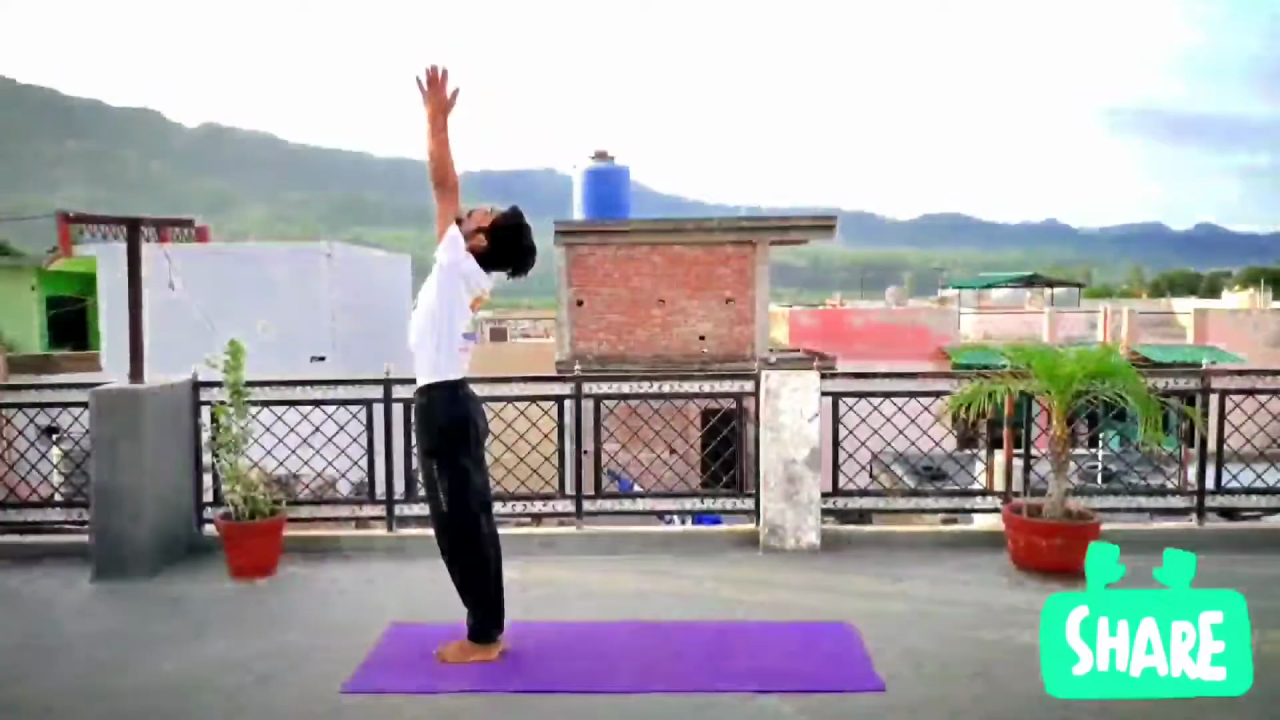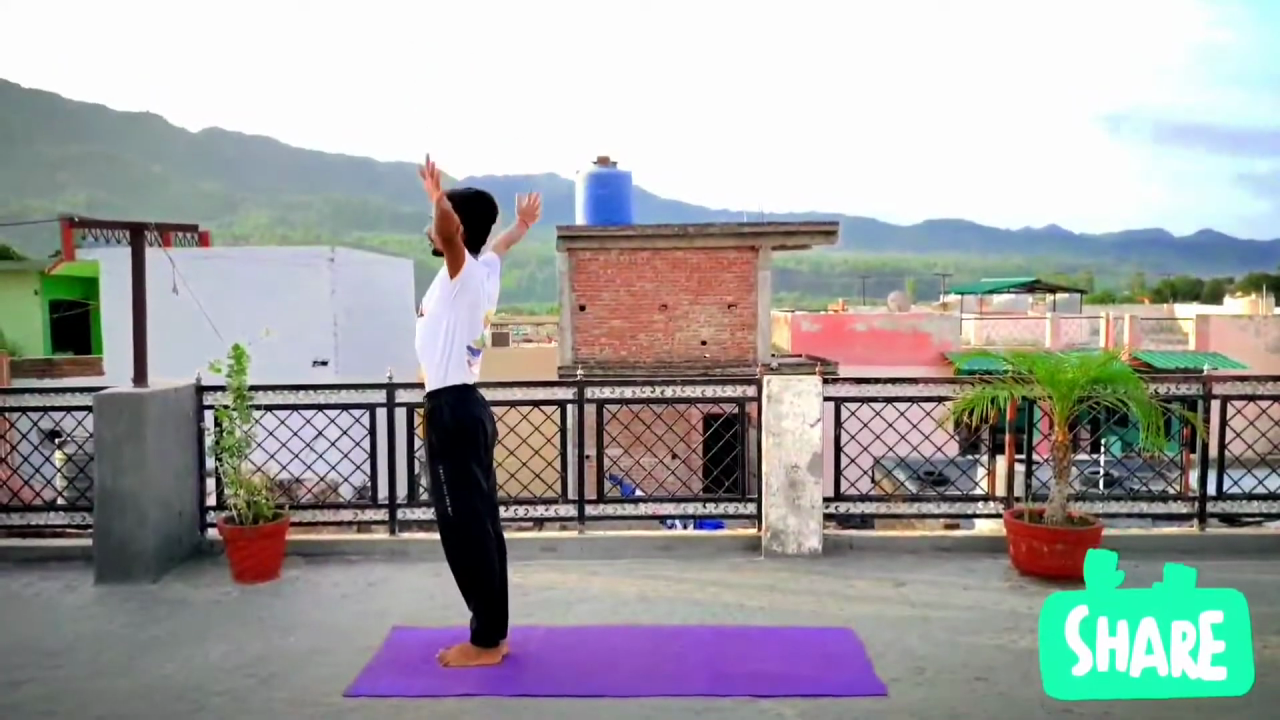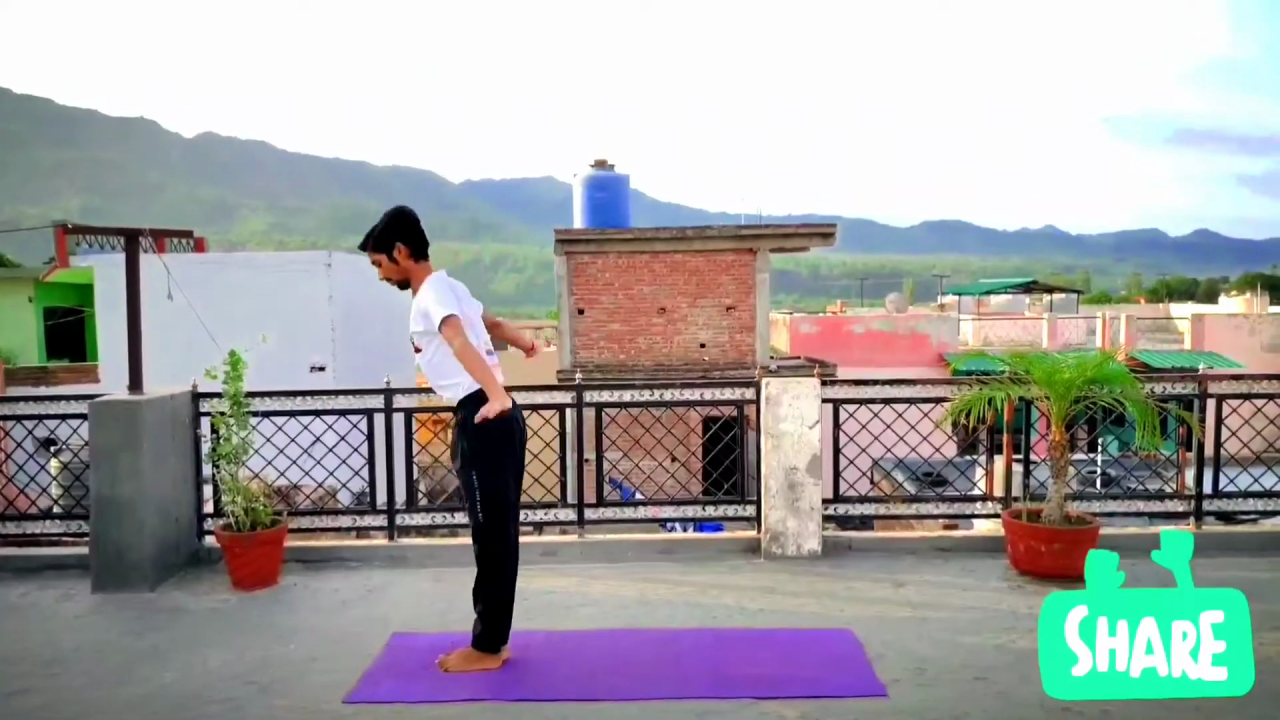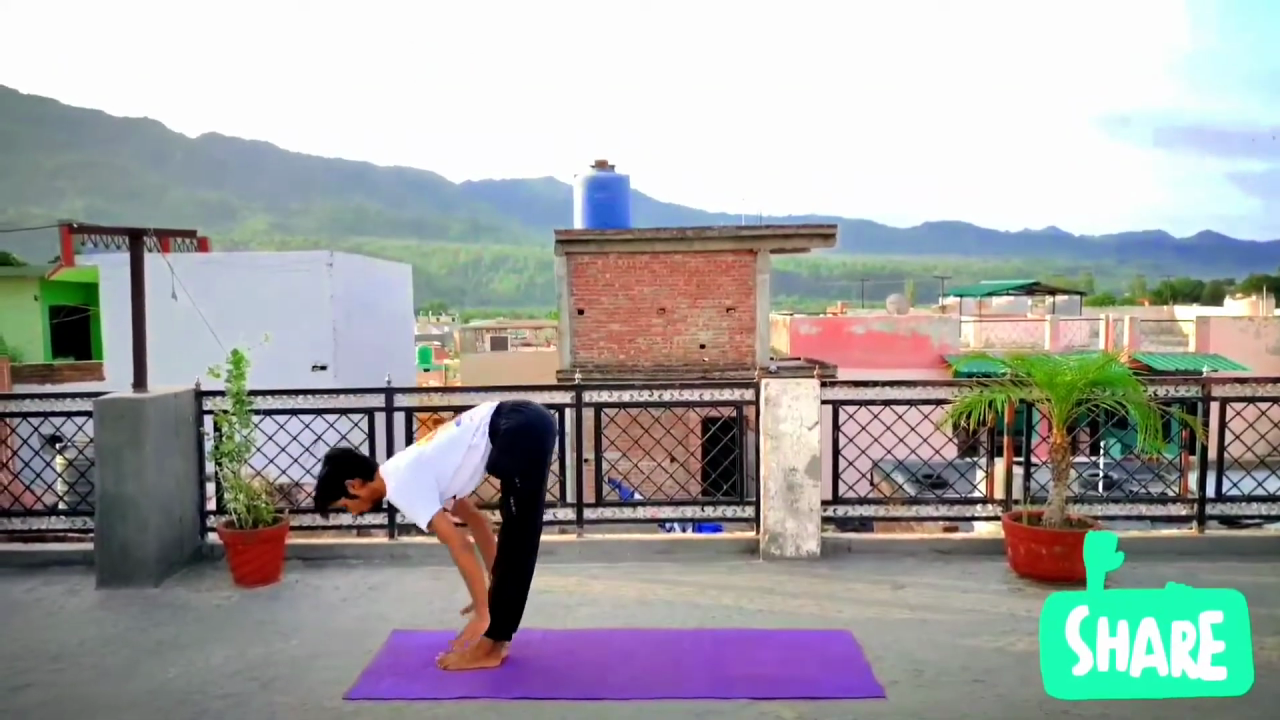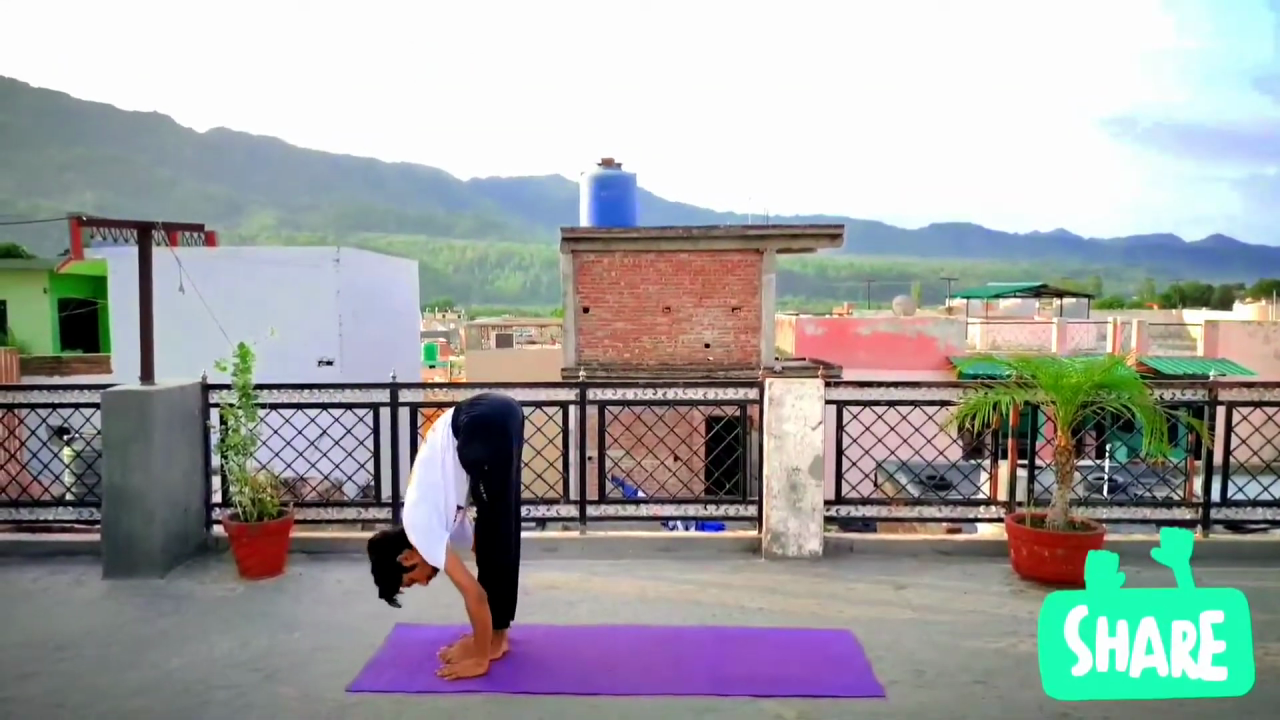
dt=0.5s
person 1, frame 1
left shoulder: (458, 267)
right shoulder: (473, 274)
left elbow: (443, 186)
right elbow: (449, 193)
left wrist: (435, 118)
right wrist: (439, 118)
left hip: (441, 408)
right hip: (456, 405)
left knee: (460, 526)
right knee: (472, 522)
left ankle: (482, 639)
right ankle: (487, 629)
person 1, frame 2
left shoulder: (464, 276)
right shoulder: (485, 264)
left elbow: (451, 232)
right elbow: (500, 243)
left wrist: (438, 198)
right wrist: (523, 221)
left hip: (450, 416)
right hip: (468, 412)
left knee: (465, 528)
right knee: (479, 527)
left ankle: (485, 641)
right ankle: (492, 631)
person 1, frame 3
left shoulder: (430, 295)
right shoulder: (444, 287)
left elbow: (463, 345)
right elbow: (490, 323)
left wrist: (495, 392)
right wrist: (522, 342)
left hip: (482, 420)
right hip: (484, 416)
left knee: (492, 534)
right knee: (494, 532)
left ankle: (487, 649)
right ankle: (492, 638)
person 1, frame 4
left shoulder: (400, 486)
right shoulder: (405, 472)
left elbow: (458, 546)
right elbow: (477, 522)
left wrist: (482, 610)
right wrist: (490, 590)
left hip: (521, 432)
right hip: (524, 424)
left knee: (517, 538)
right knee: (514, 536)
left ankle: (492, 645)
right ankle: (496, 638)
person 1, frame 5
left shoulder: (420, 531)
right shoulder: (433, 519)
left elbow: (474, 593)
left wrist: (481, 658)
left hip: (485, 425)
right hip: (493, 416)
left knee: (494, 535)
right knee: (499, 533)
left ankle: (493, 639)
right ankle: (495, 632)
